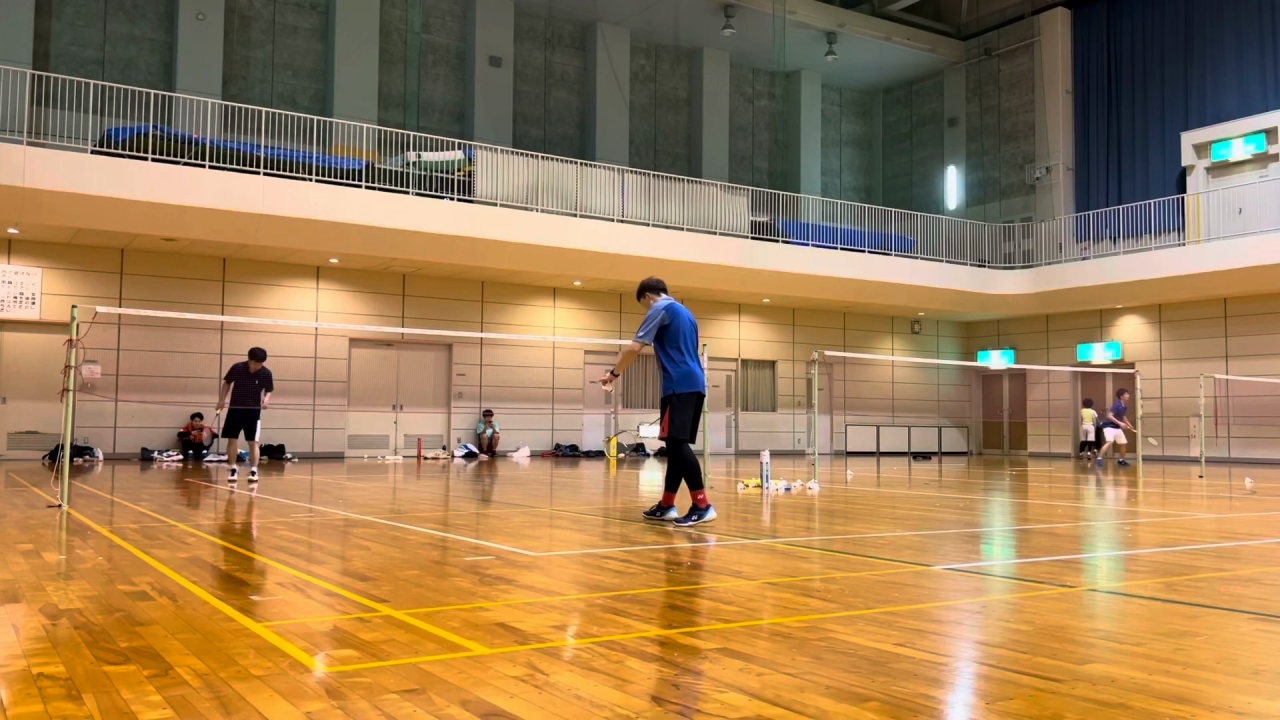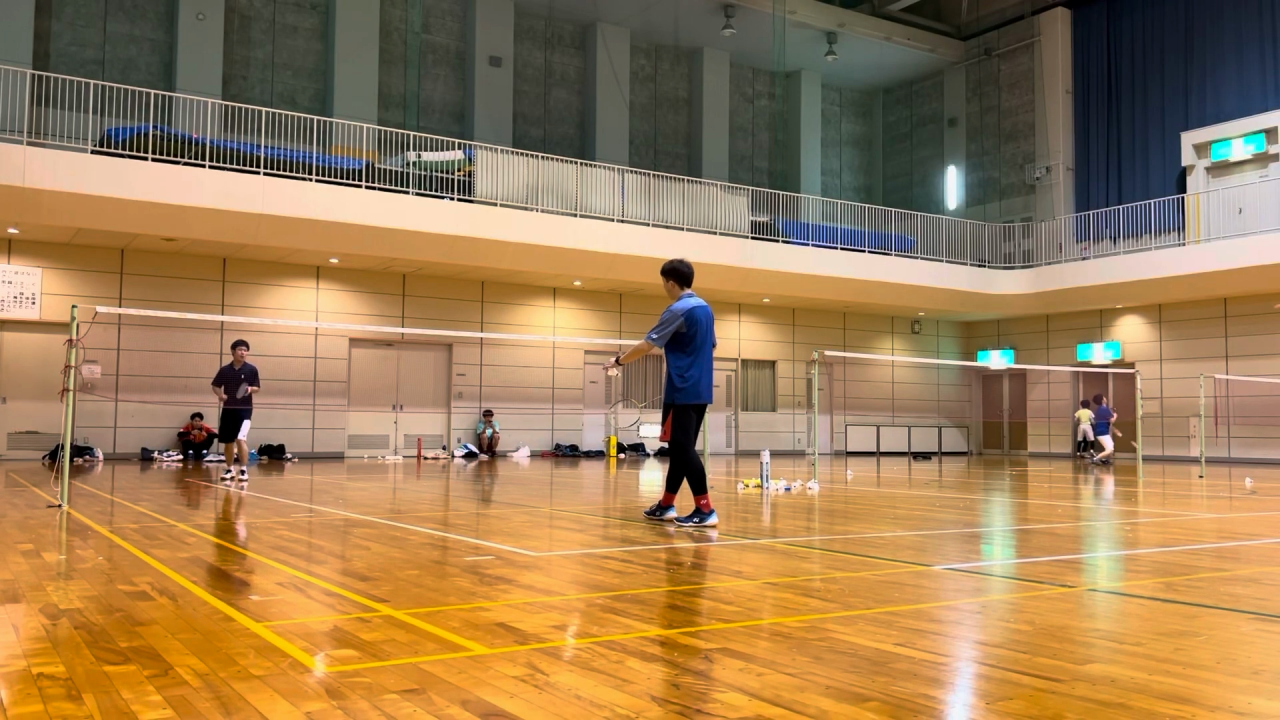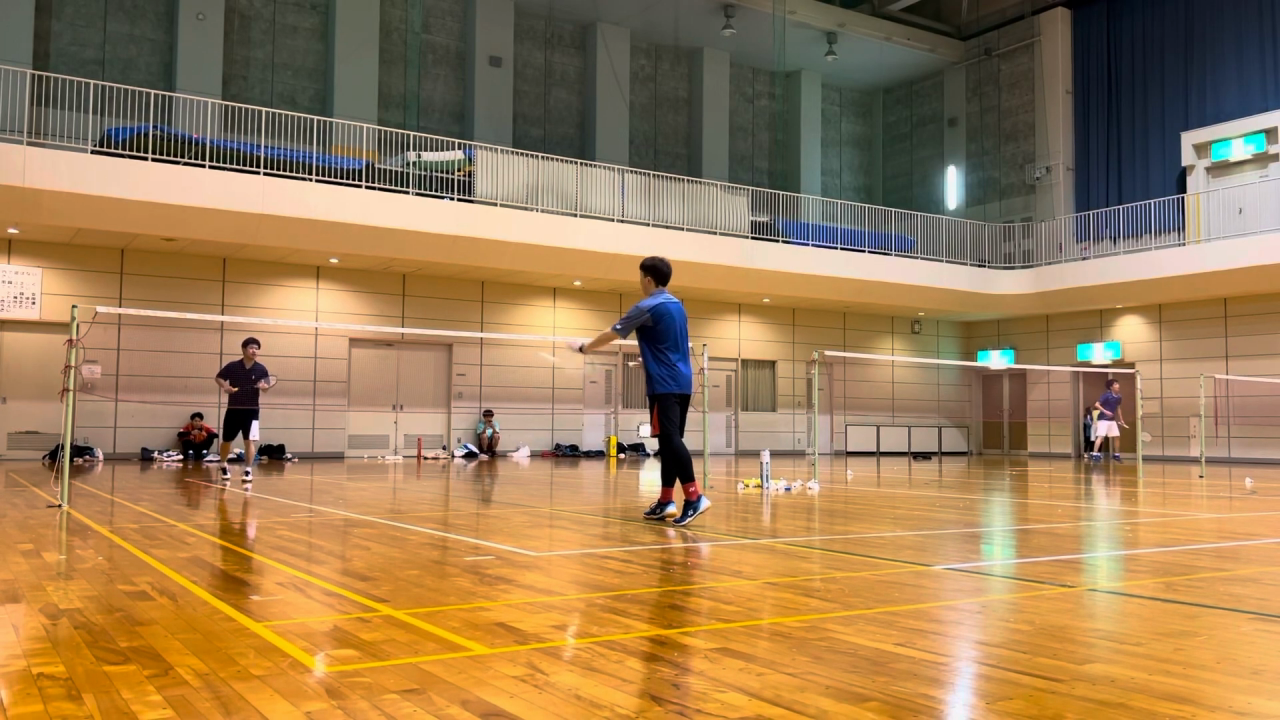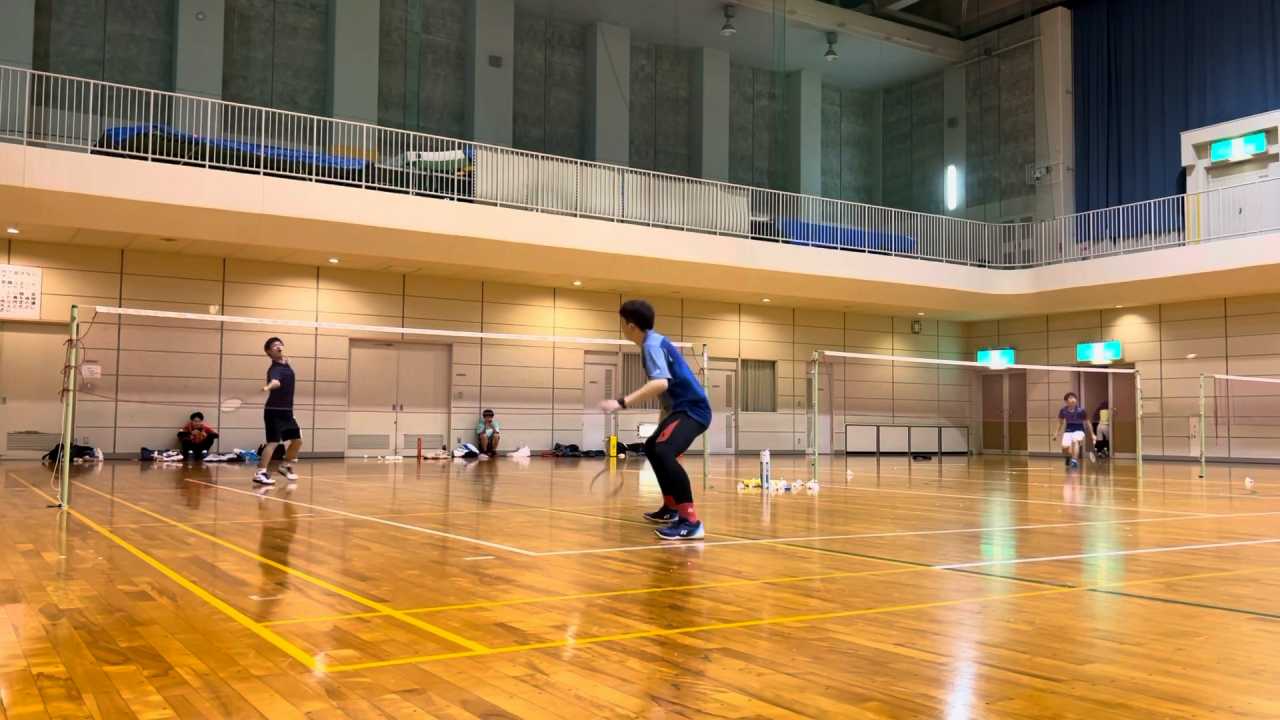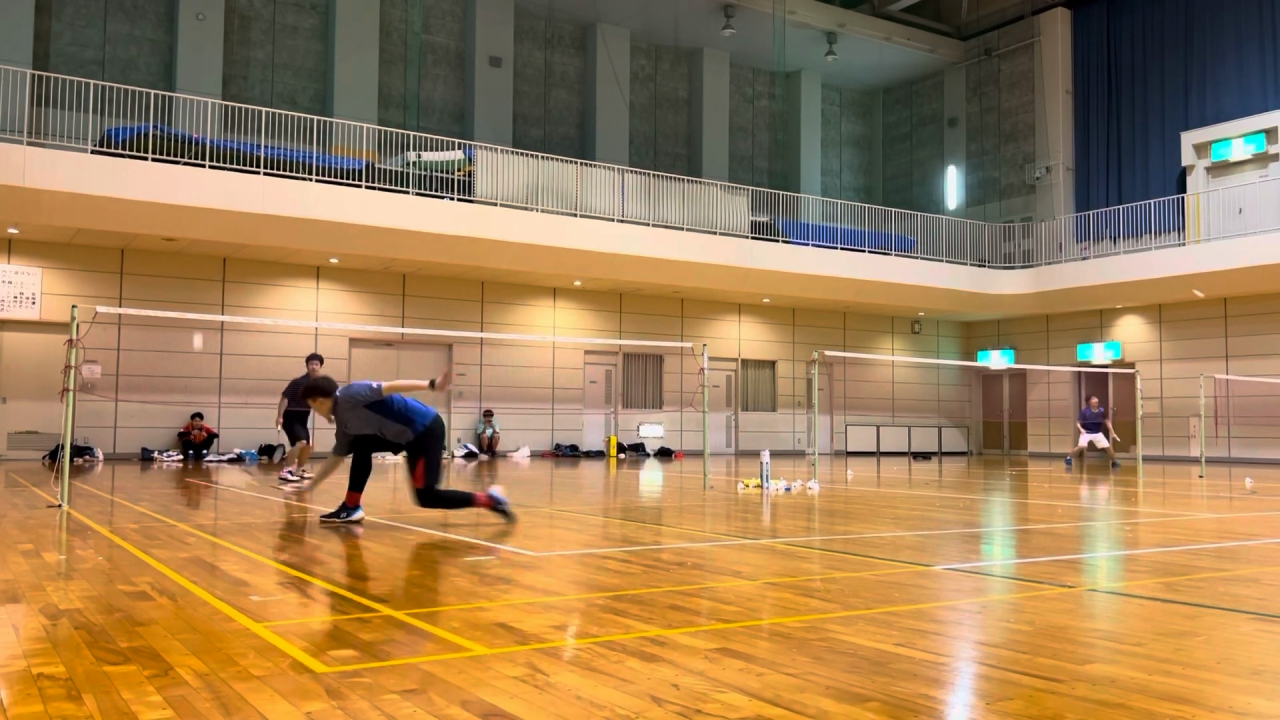
dt=1s
person 1, frame 1
left shoulder: (660, 309)
right shoulder: (686, 313)
left elbow: (636, 346)
left wrist: (613, 373)
left hip: (679, 385)
right hip: (695, 385)
left knee: (677, 443)
right knee: (676, 444)
left ankle: (702, 505)
right ankle: (667, 505)
person 1, frame 2
left shoulder: (678, 310)
right shoulder: (705, 308)
left elbow: (647, 345)
right elbow: (710, 346)
left wrist: (619, 361)
left hip: (683, 392)
right hip: (701, 390)
left knee: (683, 448)
right knee: (680, 447)
left ankle: (705, 510)
right ankle: (666, 505)
person 1, frame 3
left shoulder: (647, 307)
right shoulder: (677, 306)
left elbow: (612, 334)
left wrist: (584, 347)
left hip: (664, 384)
right hip: (681, 382)
left knee: (670, 439)
right knee: (669, 440)
left ankle: (695, 498)
right ankle: (666, 502)
person 1, frame 4
left shoulder: (654, 345)
right shoulder: (654, 343)
left elbow: (661, 382)
left wrist: (622, 402)
right wrist: (667, 418)
left hip: (692, 411)
right hip: (683, 410)
left knee: (661, 452)
right knee: (655, 448)
left ankle: (690, 522)
right ankle: (671, 507)
person 1, frame 5
left shoulder: (345, 401)
right shoulder: (343, 423)
left elbow: (390, 386)
right elbow: (337, 458)
left wrist: (431, 385)
right wrist: (311, 483)
left hip: (425, 429)
right hip: (411, 436)
left knee: (427, 497)
right knee: (362, 447)
left ankle: (489, 500)
right ankle: (350, 507)
